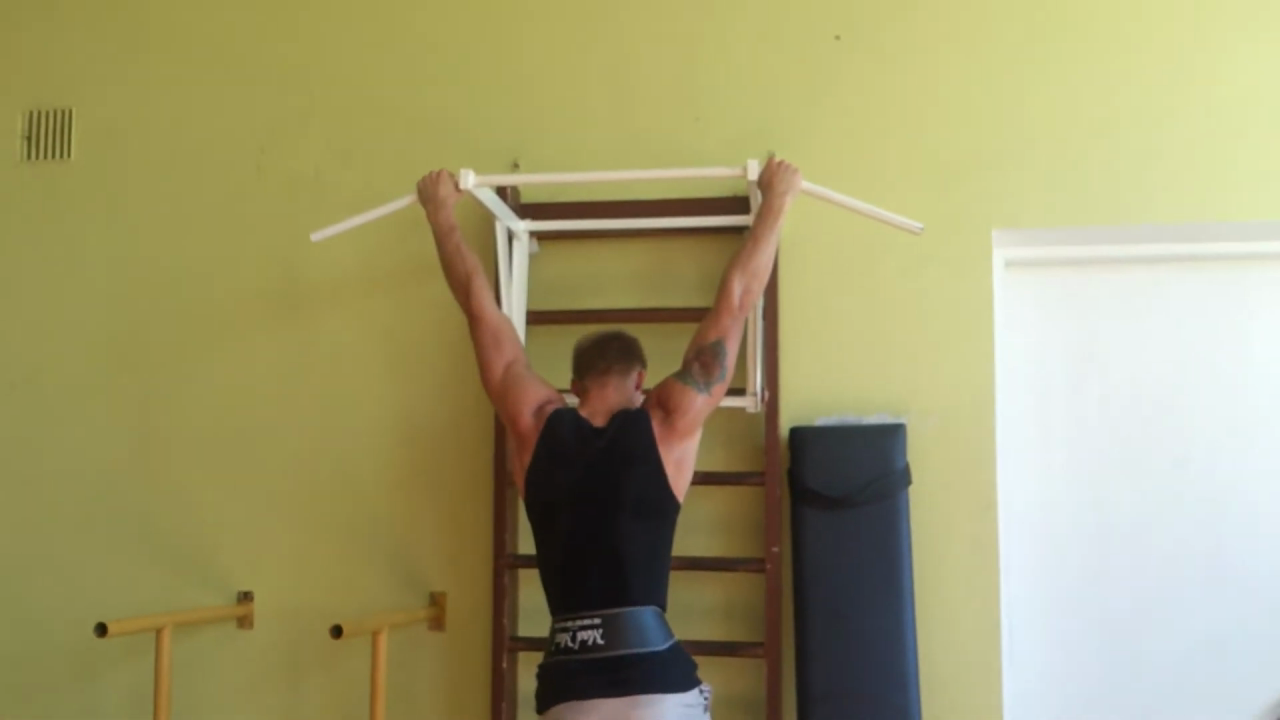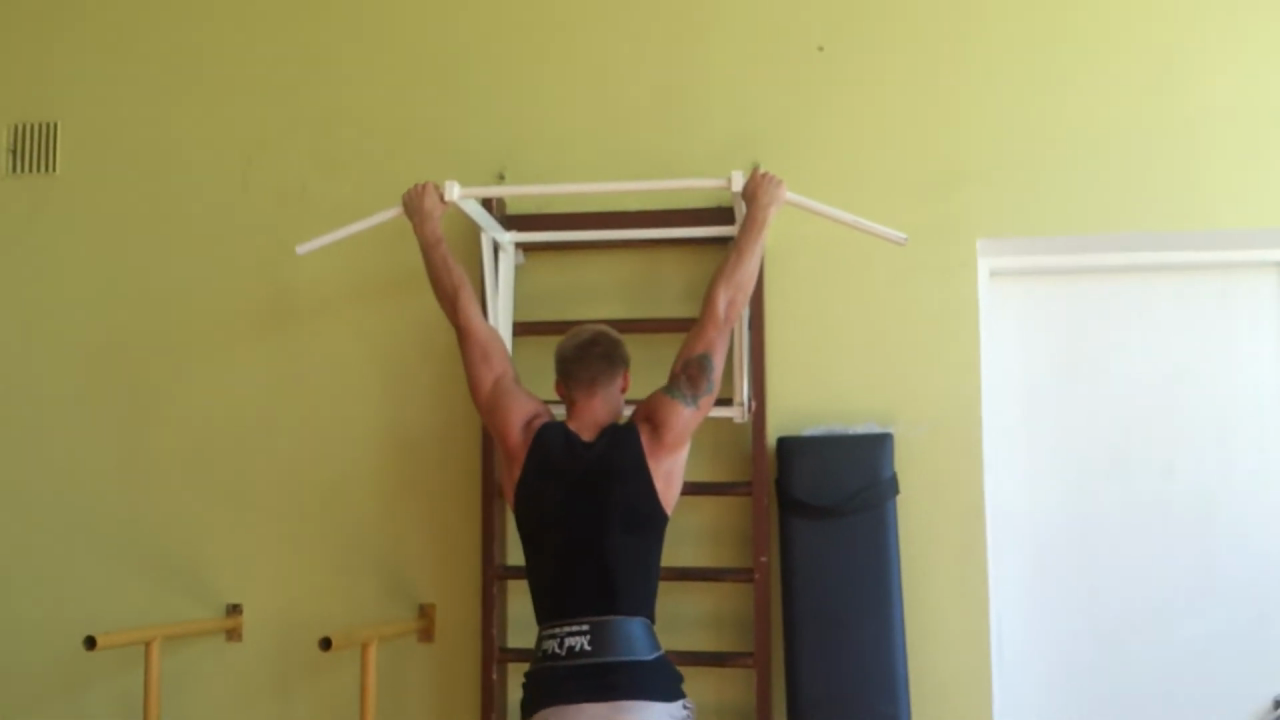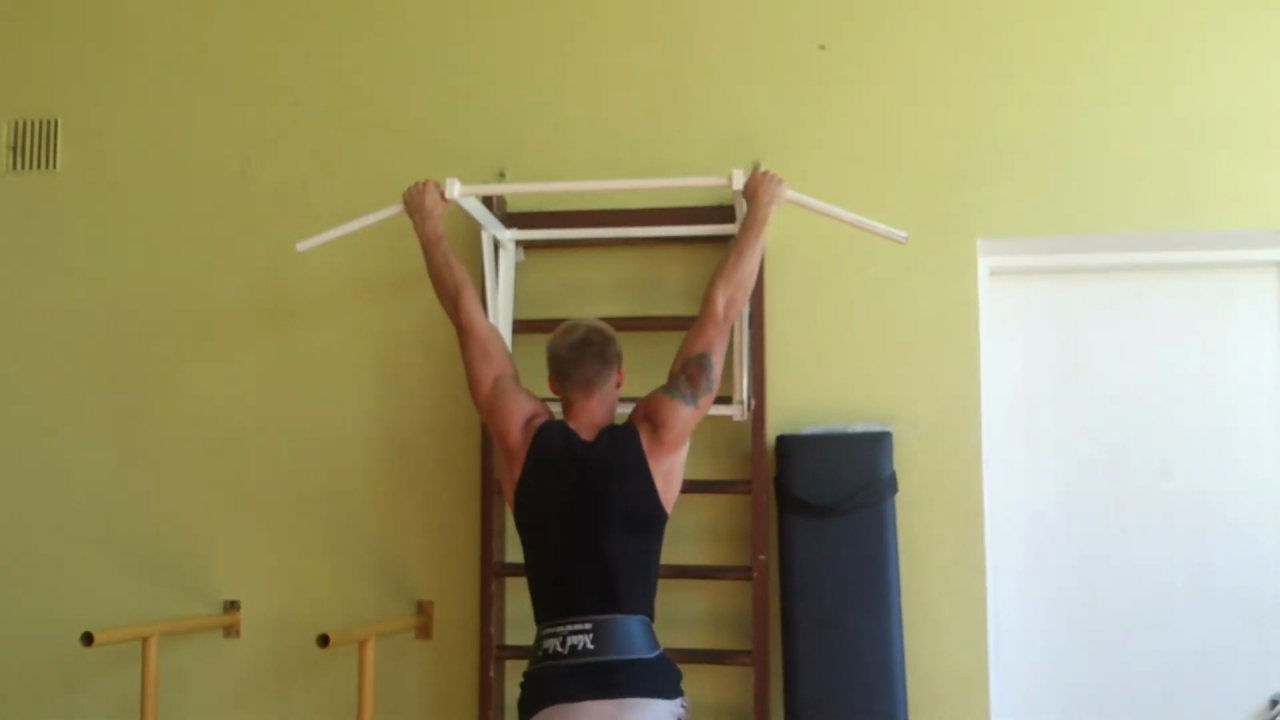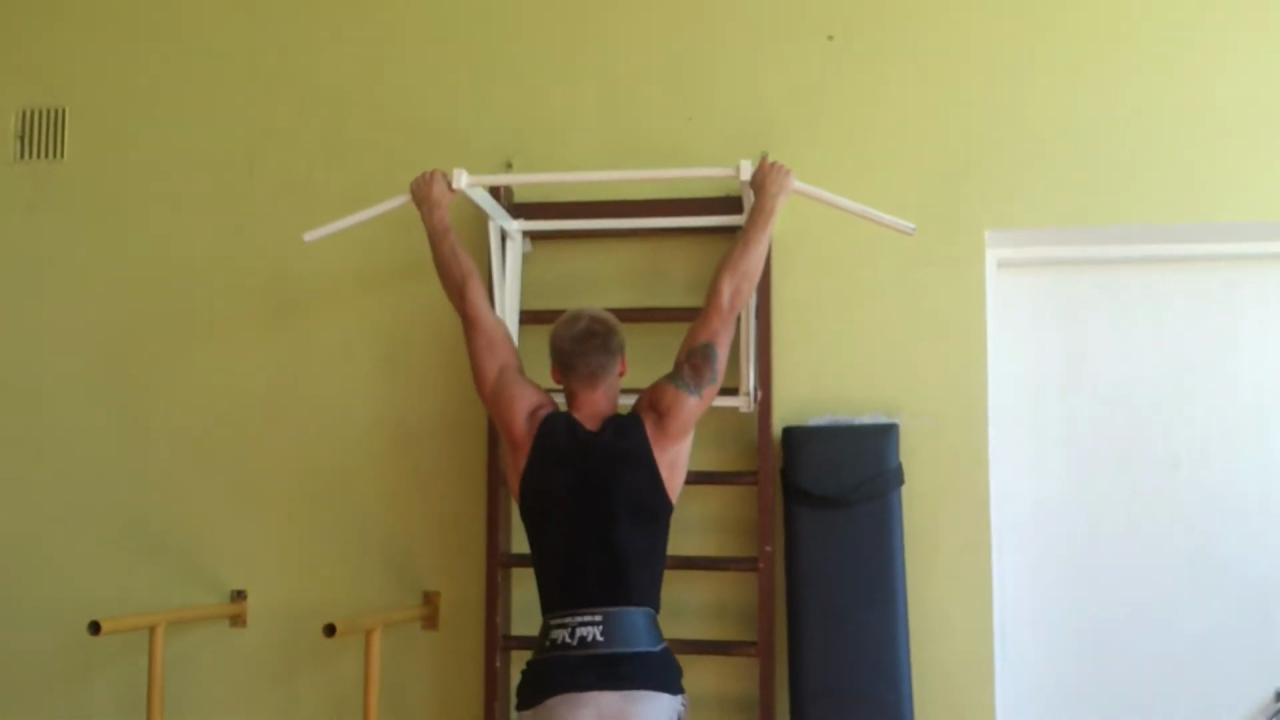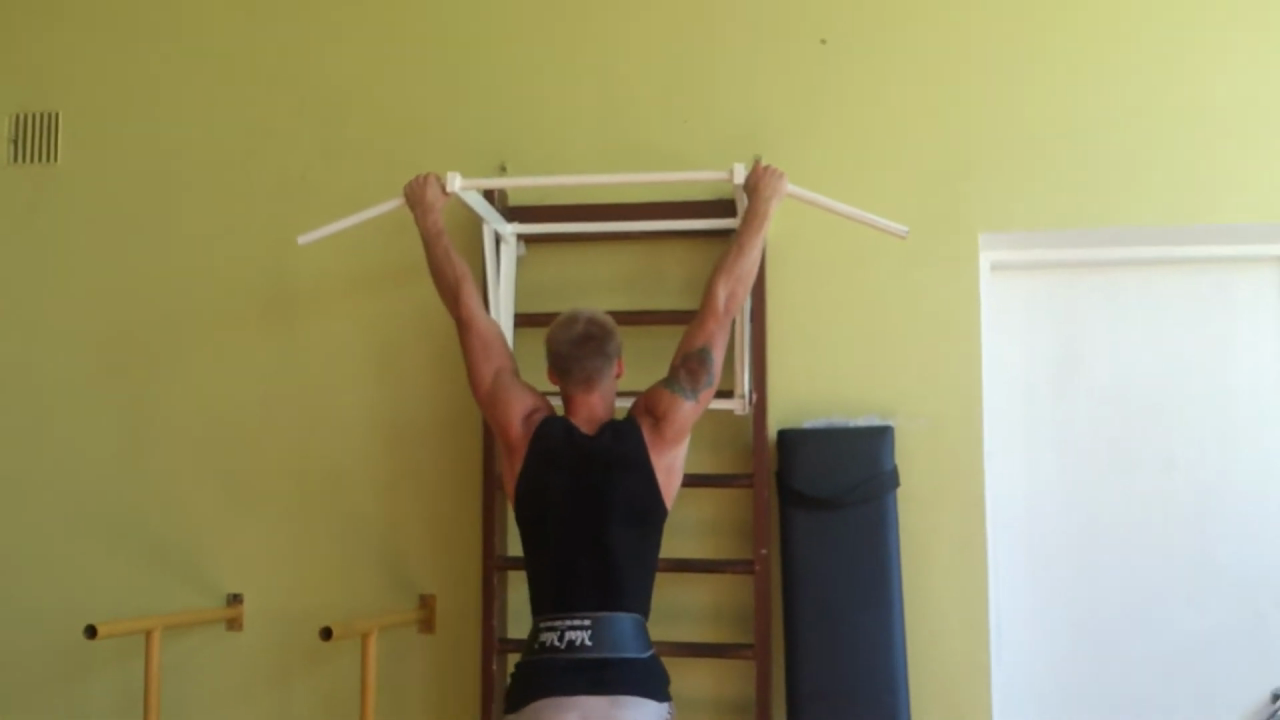
dt=0.3s
person 1, frame 1
left shoulder: (535, 426)
right shoulder: (668, 425)
left elbow: (480, 306)
right elbow: (734, 301)
left wrist: (440, 212)
right wrist: (775, 200)
person 1, frame 2
left shoulder: (524, 440)
right shoulder: (658, 439)
left elbow: (467, 319)
right elbow: (720, 314)
left wrist: (427, 225)
right wrist: (759, 213)
person 1, frame 3
left shoulder: (524, 440)
right shoulder: (658, 438)
left elbow: (468, 316)
right elbow: (719, 314)
left wrist: (427, 222)
right wrist: (760, 210)
person 1, frame 4
left shoulder: (529, 431)
right shoulder: (662, 427)
left elbow: (474, 307)
right elbow: (724, 302)
left wrist: (434, 214)
right wrist: (767, 201)
person 1, frame 5
left shoulder: (524, 435)
right shoulder: (659, 433)
left elbow: (468, 310)
right elbow: (719, 308)
left wrist: (429, 216)
right wrist: (761, 205)
